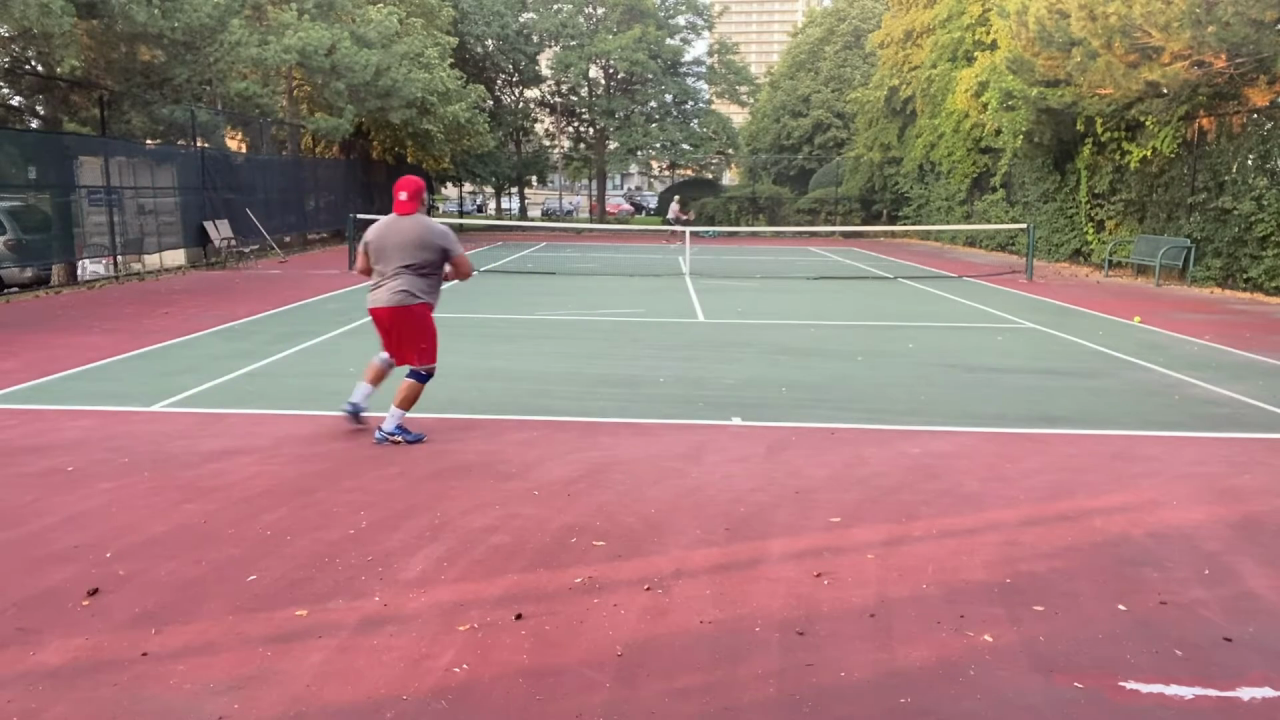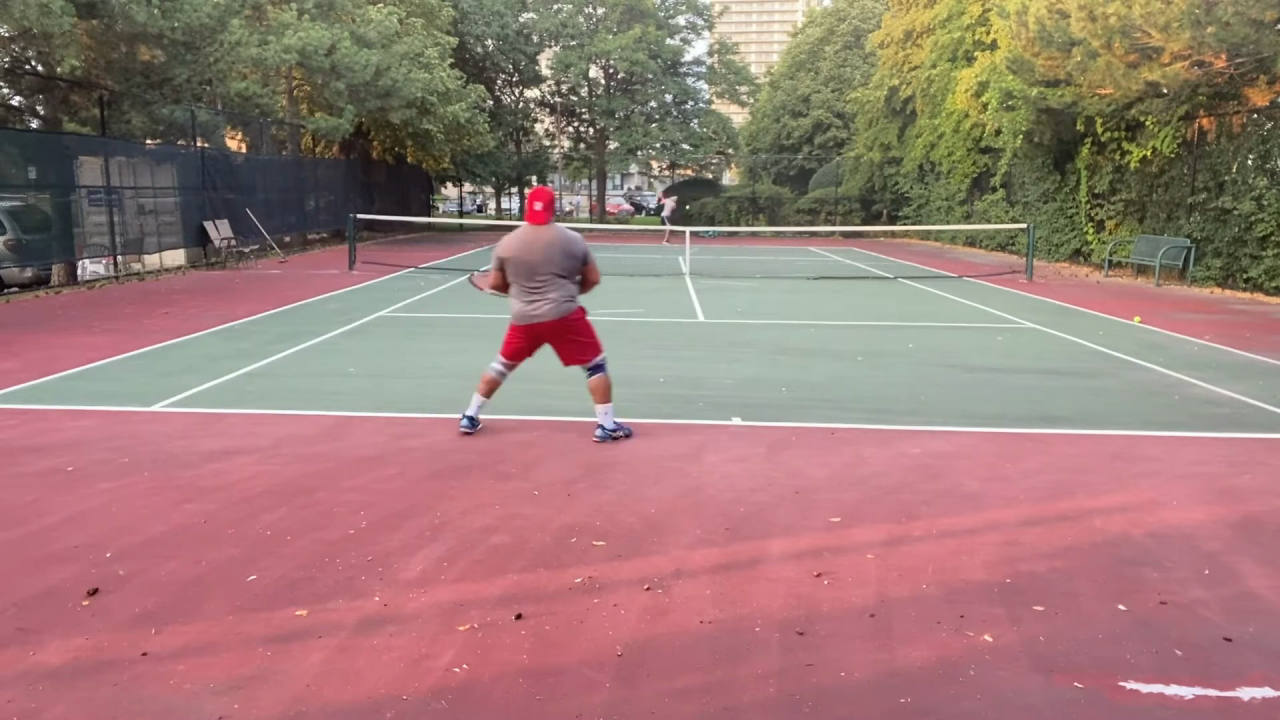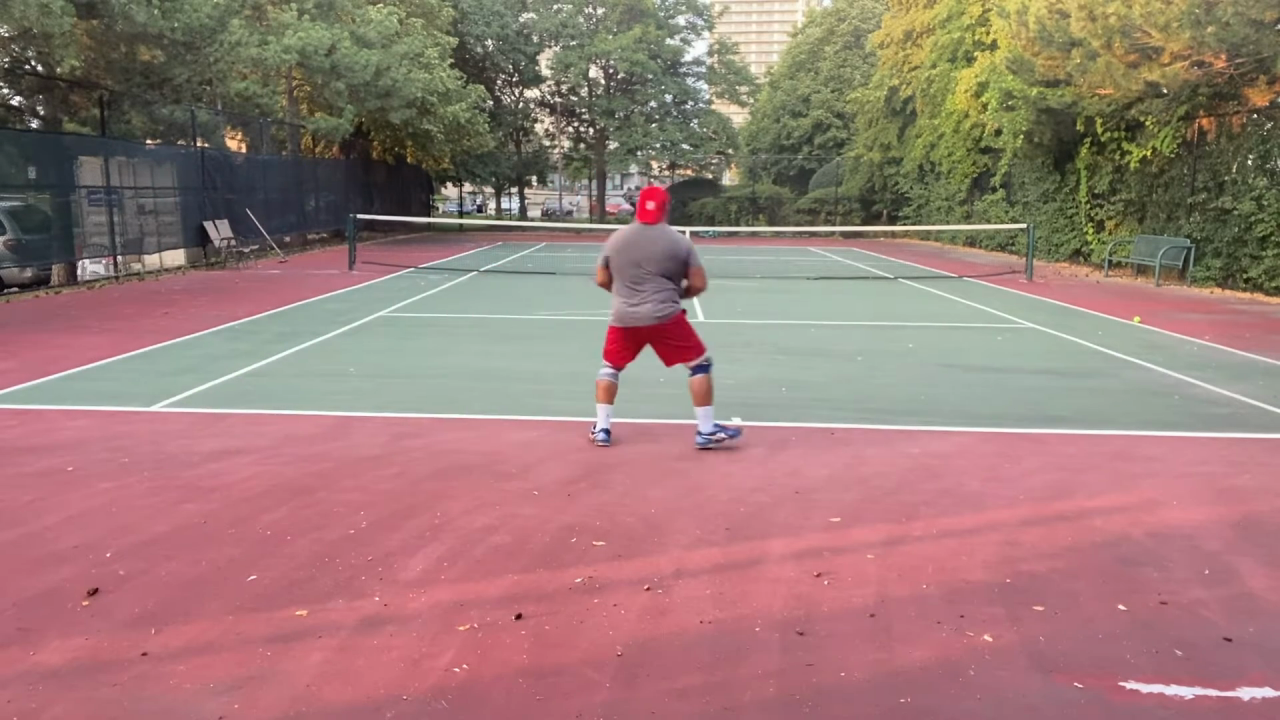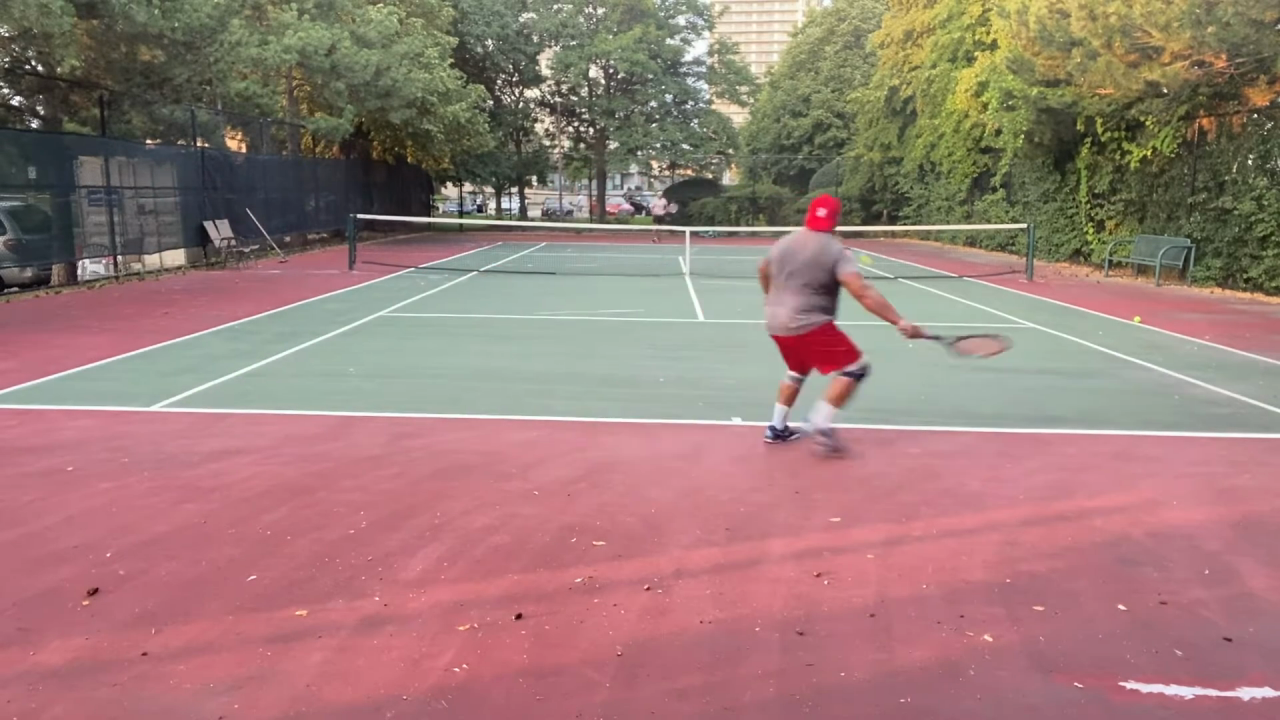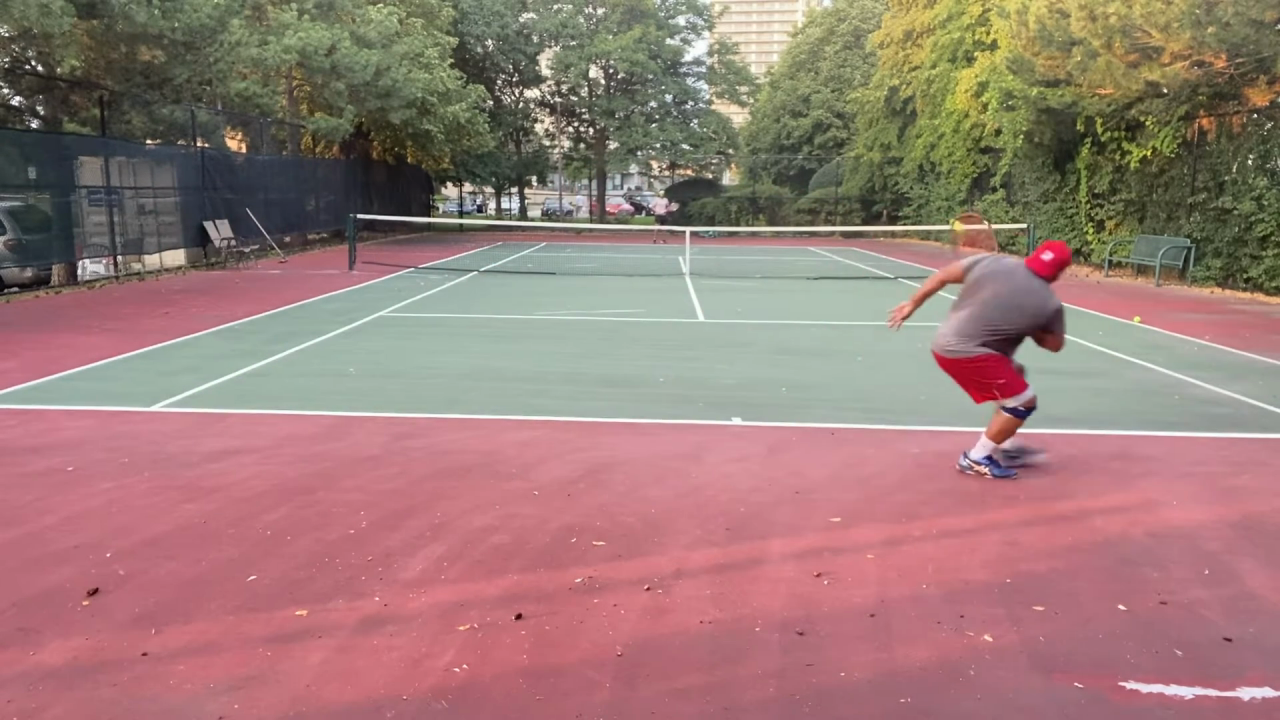
dt=0.5s
person 1, frame 1
left shoulder: (375, 229)
right shoulder: (438, 232)
left elbow: (362, 268)
right elbow: (465, 271)
right wrist: (446, 275)
left hip: (378, 303)
right hip: (409, 305)
left knee: (391, 354)
right knee: (423, 368)
left ankle: (356, 401)
right ankle: (389, 428)
person 1, frame 2
left shoulder: (509, 243)
right shoulder: (573, 240)
left elbow: (495, 284)
right elbow: (593, 279)
left hip: (525, 319)
right hip: (566, 316)
left knee: (503, 363)
right knee: (596, 364)
left ankle: (470, 417)
right ankle: (606, 425)
person 1, frame 3
left shoulder: (616, 239)
right shoulder: (680, 242)
left elbow: (602, 281)
right elbow: (698, 285)
left hip: (624, 319)
right hip: (665, 317)
left knee: (610, 367)
right knee: (700, 365)
left ankle: (602, 429)
right ankle: (707, 431)
person 1, frame 4
left shoulder: (784, 243)
right shoulder: (836, 253)
left elbow: (763, 272)
right elbow: (863, 292)
left wrist: (772, 299)
right wrist: (900, 321)
left hip: (778, 325)
right hip: (810, 325)
left knee: (797, 372)
right knee: (854, 369)
left ankle: (776, 428)
right ankle: (820, 424)
person 1, frame 5
left shoulder: (989, 262)
right shoulder: (1049, 304)
left elbow: (943, 275)
right elbow: (1054, 345)
left wrist: (912, 304)
left hip: (947, 343)
right hip: (969, 354)
left knee: (1015, 373)
right knee: (1023, 403)
left ankle: (1004, 447)
right ankle: (976, 458)
